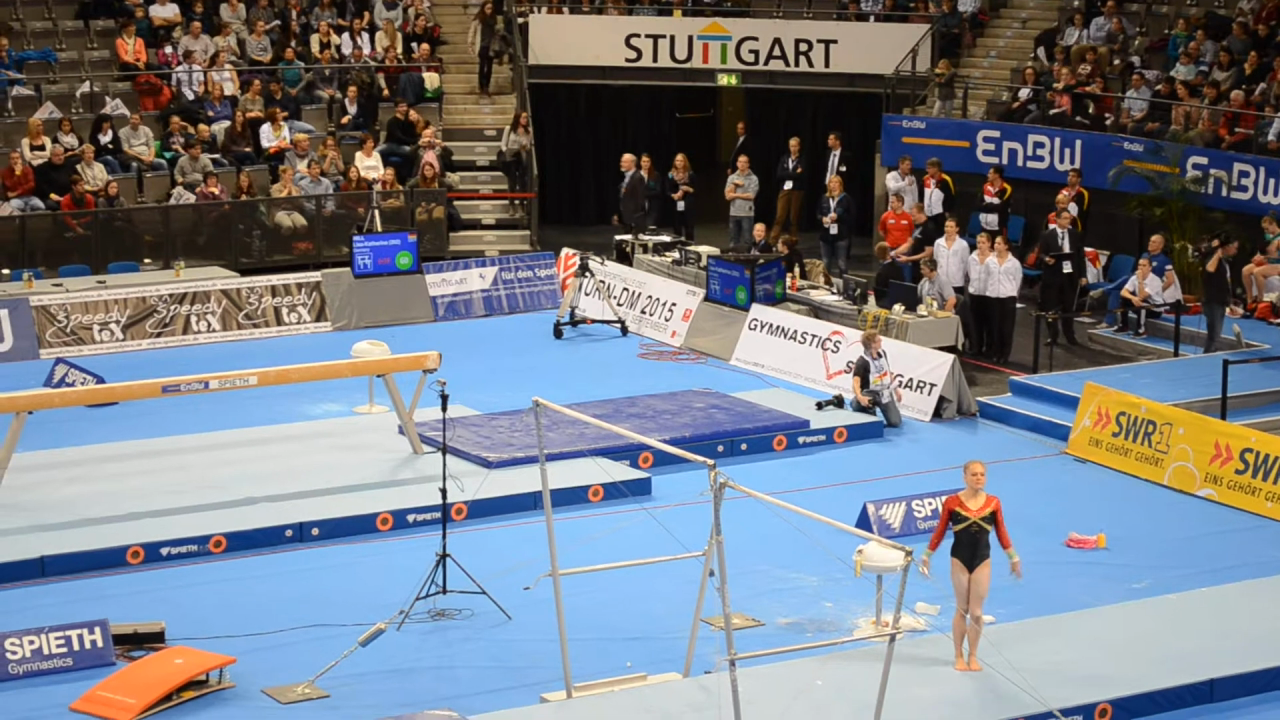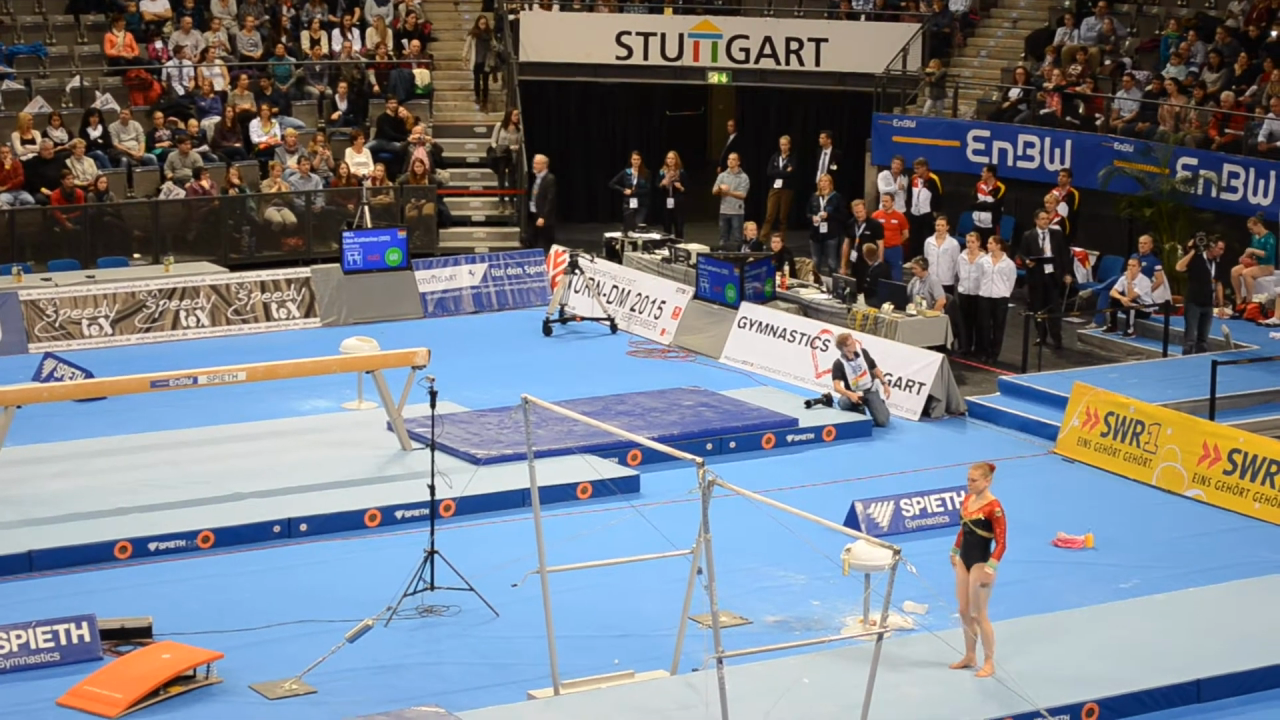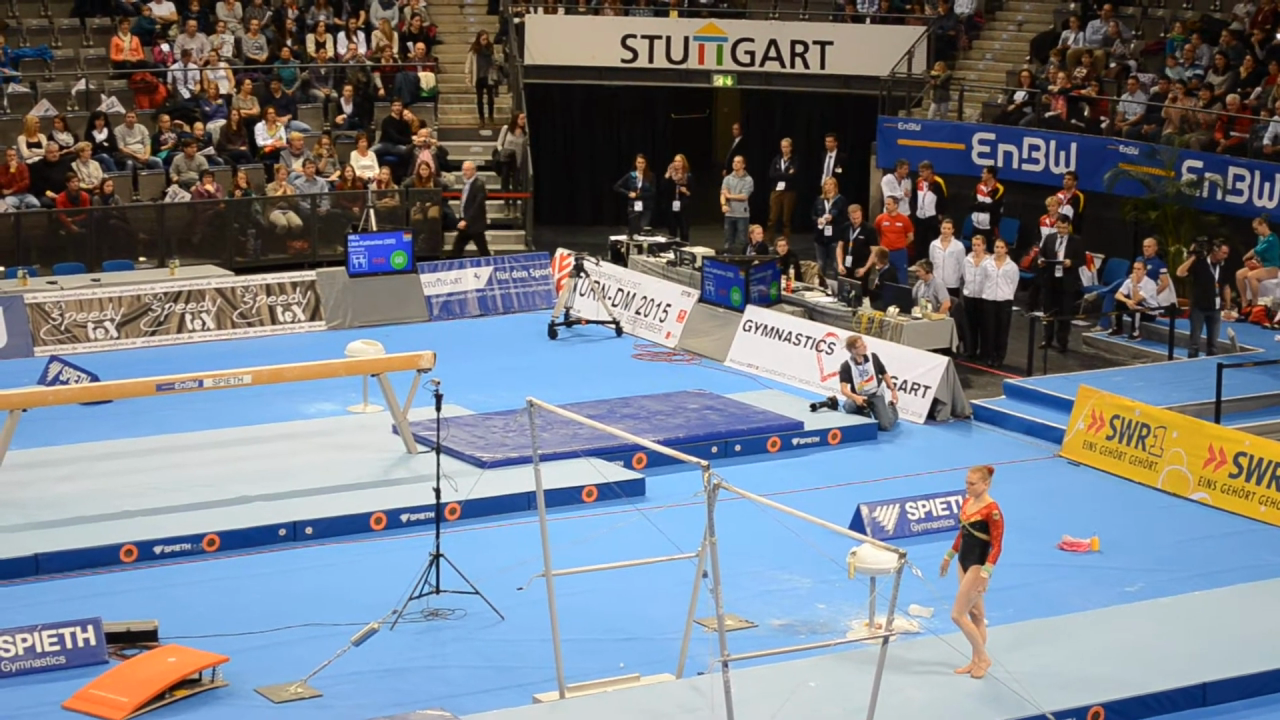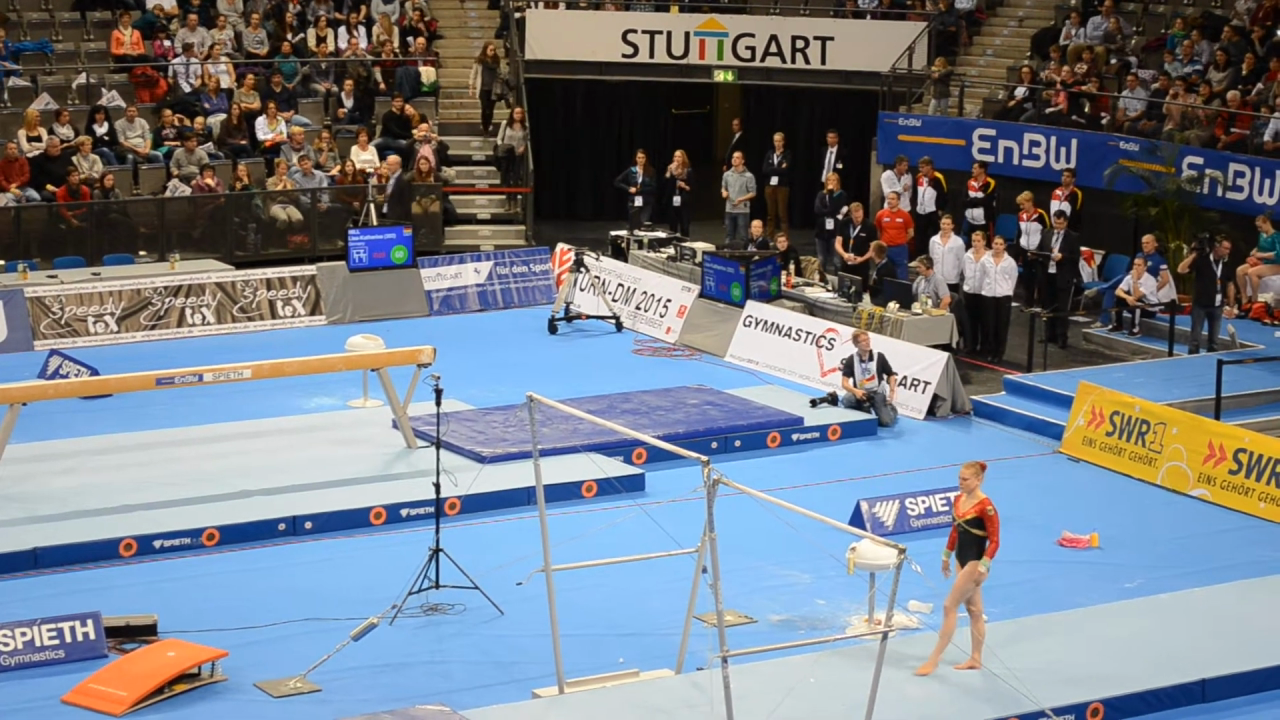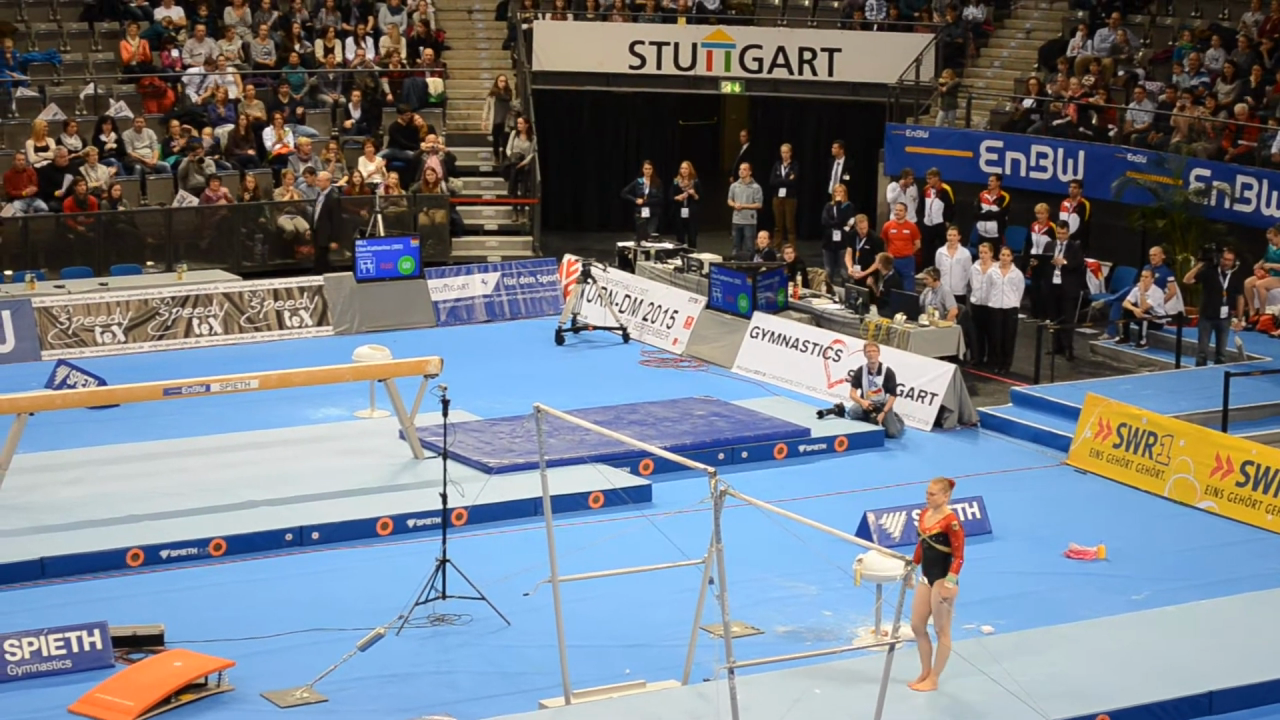
dt=1s
person 1, frame 1
left shoulder: (993, 502)
right shoulder: (952, 502)
left elbow: (1001, 533)
right elbow: (940, 531)
left wrist: (1014, 559)
right wrist: (926, 557)
left hip: (982, 561)
right hip: (959, 560)
left knee: (977, 613)
right knee: (962, 610)
left ankle: (972, 655)
right ankle: (959, 656)
person 1, frame 2
left shoulder: (994, 508)
right shoulder: (968, 499)
left elbow: (1001, 543)
left wrist: (989, 570)
right wrist: (954, 552)
left hip: (980, 563)
right hip: (964, 560)
left knee: (978, 615)
right knee: (964, 612)
left ankle: (989, 663)
right ankle: (970, 656)
person 1, frame 3
left shoulder: (992, 510)
right shoulder: (967, 502)
left elbow: (996, 547)
left wrist: (985, 574)
right wrist: (949, 556)
left hip: (978, 567)
right hip: (964, 563)
left knee: (958, 615)
right knee: (975, 614)
left ankle: (983, 658)
right ankle: (976, 661)
person 1, frame 4
left shoulder: (986, 506)
right shoulder: (958, 500)
left elbow: (994, 541)
left wrist: (982, 568)
right wrist: (947, 557)
left hip: (975, 563)
right hip: (961, 560)
left knee: (949, 607)
right knee: (973, 610)
left ankle: (934, 658)
right ankle: (975, 659)
person 1, frame 5
left shoulder: (951, 521)
right shoulder: (924, 514)
left elbow: (958, 557)
left wrist: (949, 584)
left hip: (942, 579)
right hip: (925, 577)
left knee: (941, 632)
right knee: (918, 627)
left ankle: (933, 680)
right ankle: (925, 674)
